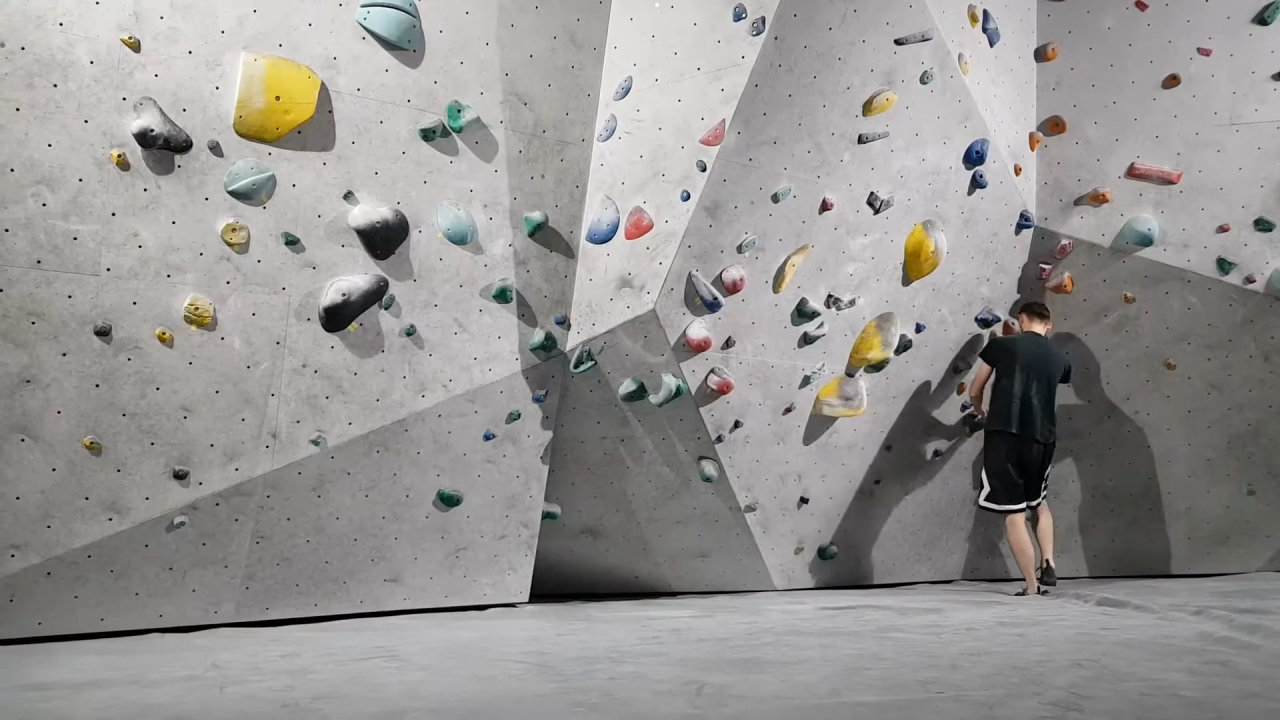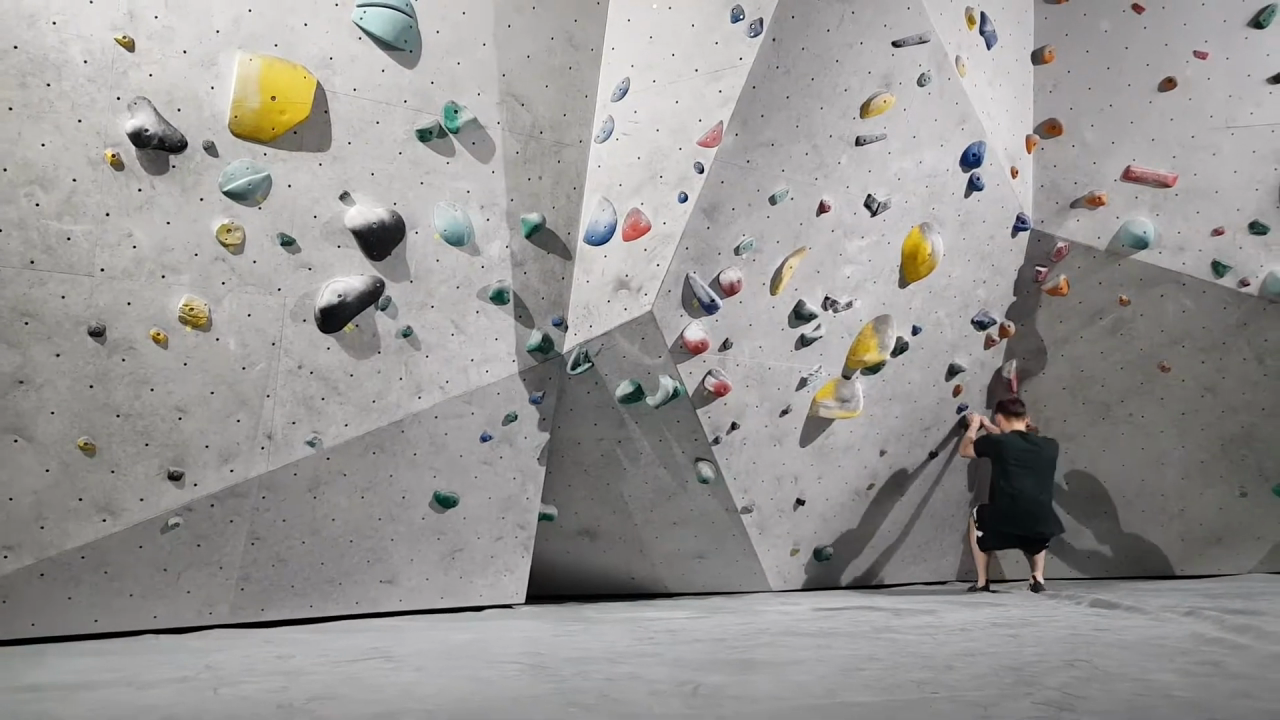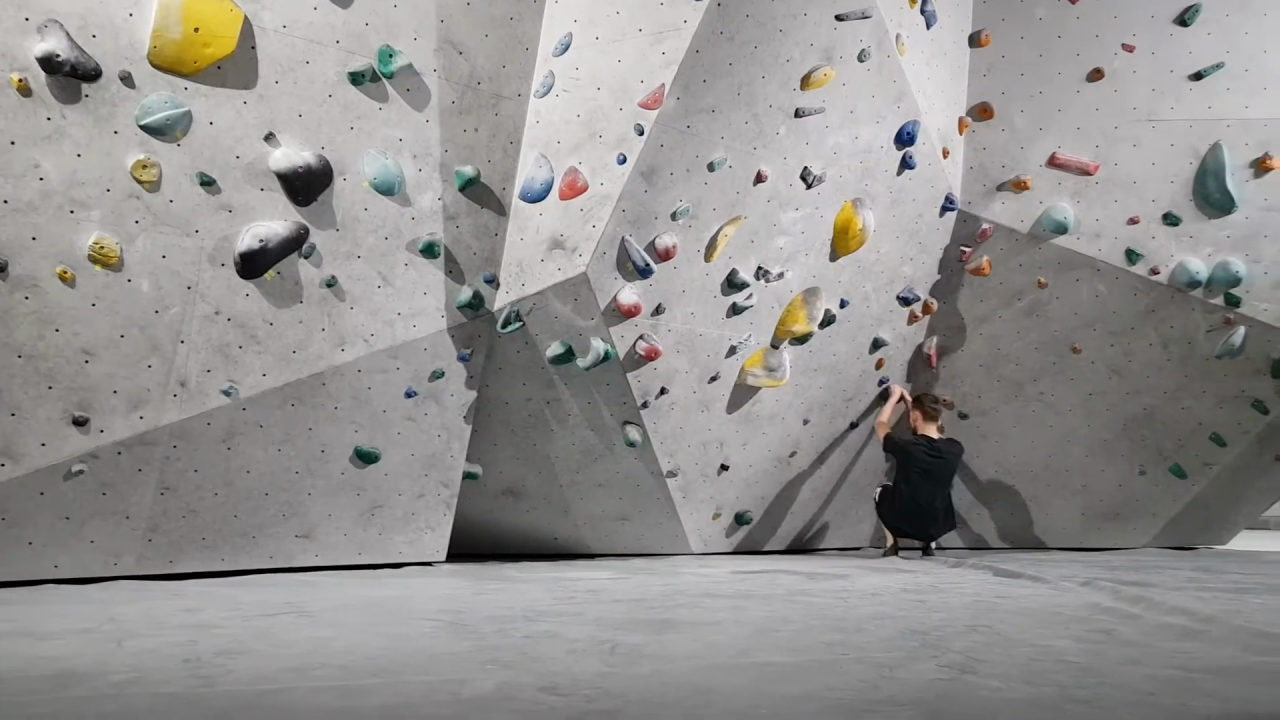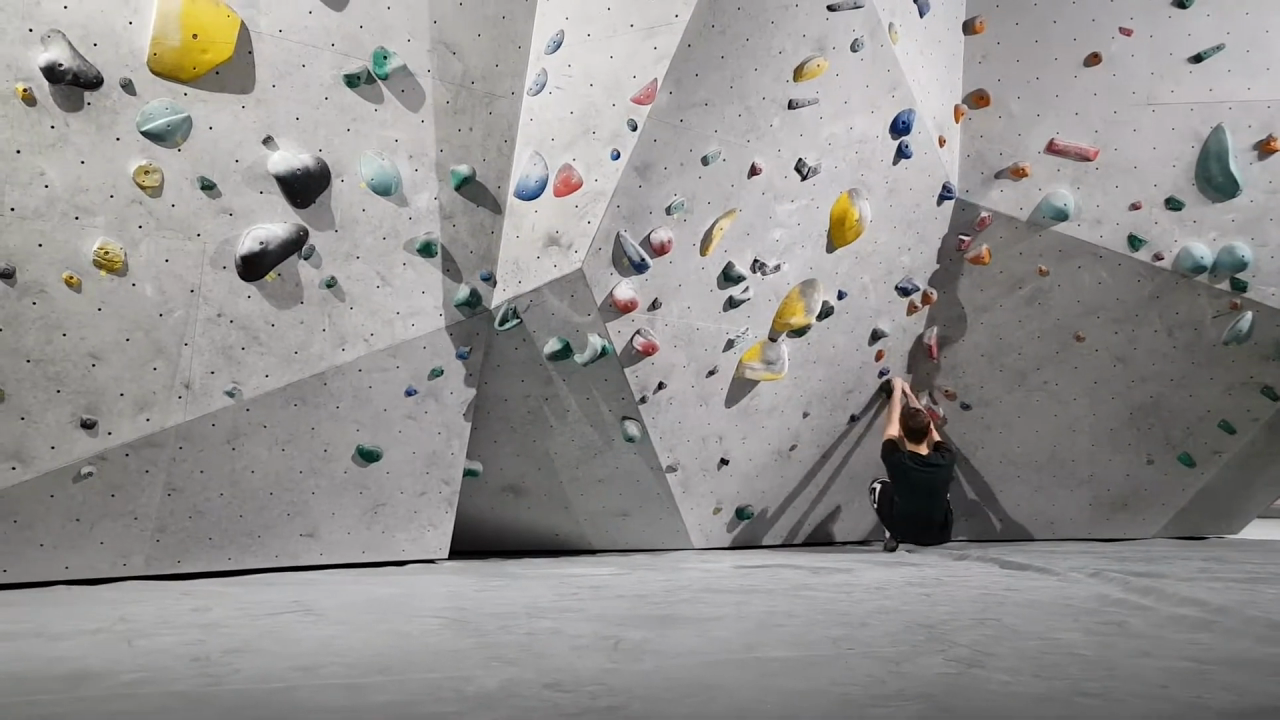
dt=1s
person 1, frame 1
left shoulder: (1001, 345)
right shoulder: (1060, 359)
left elbow: (975, 390)
left wrist: (980, 410)
left hip: (1004, 435)
right hip: (1042, 439)
left knee: (1014, 514)
right knee: (1038, 501)
left ankle: (1031, 587)
right ankle: (1049, 563)
person 1, frame 2
left shoulder: (996, 443)
right shoulder: (1050, 446)
left elbow: (964, 450)
left wrist: (974, 425)
right wrist: (989, 427)
left hip: (1004, 525)
right hip: (1042, 530)
left knee: (977, 517)
left ankle: (982, 582)
right ankle: (1038, 579)
person 1, frame 3
left shoulder: (905, 447)
right shoulder: (955, 449)
left elbow: (880, 424)
right elbow: (930, 428)
left wrist: (895, 396)
right wrist: (908, 400)
left hip: (902, 524)
right hip: (937, 527)
left knee: (882, 491)
left ankle: (891, 545)
right ankle: (929, 545)
person 1, frame 4
left shoulder: (895, 460)
right shoulder: (946, 459)
left elbow: (892, 424)
right elbow: (929, 428)
left wrist: (897, 390)
right wrist: (908, 393)
left hip: (903, 530)
right hip: (939, 533)
left knee: (877, 486)
left ankle: (892, 536)
